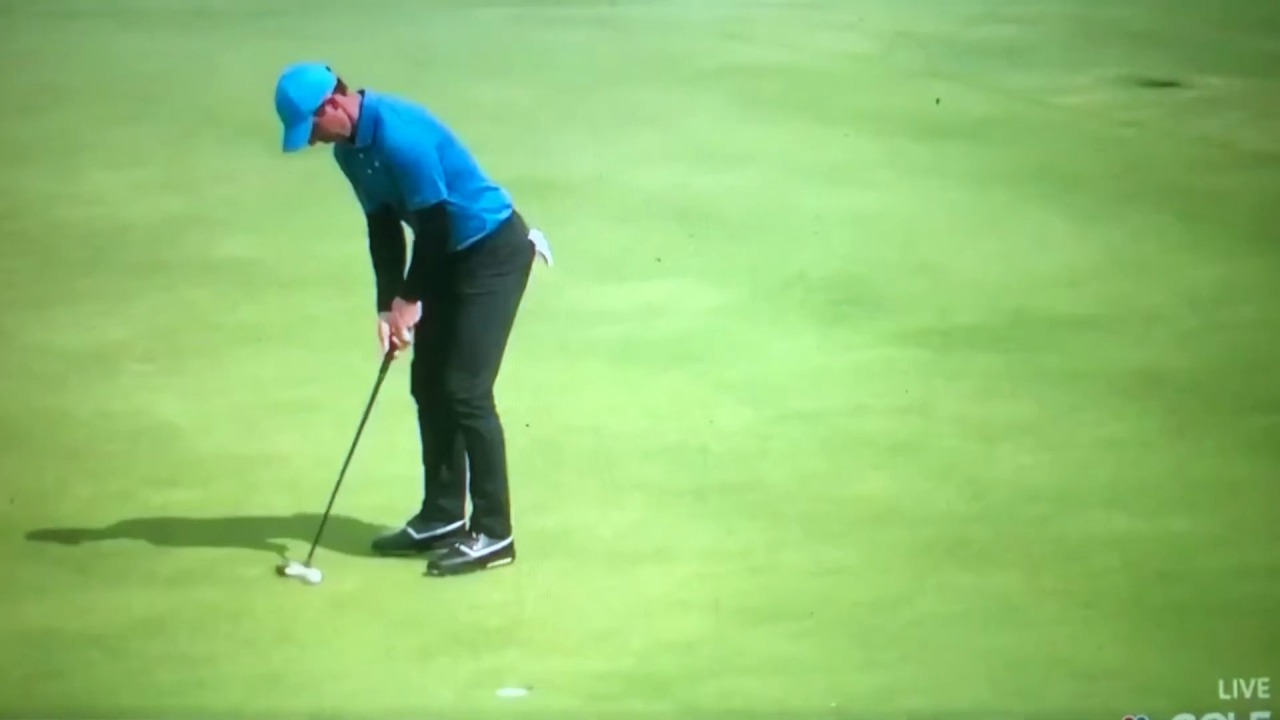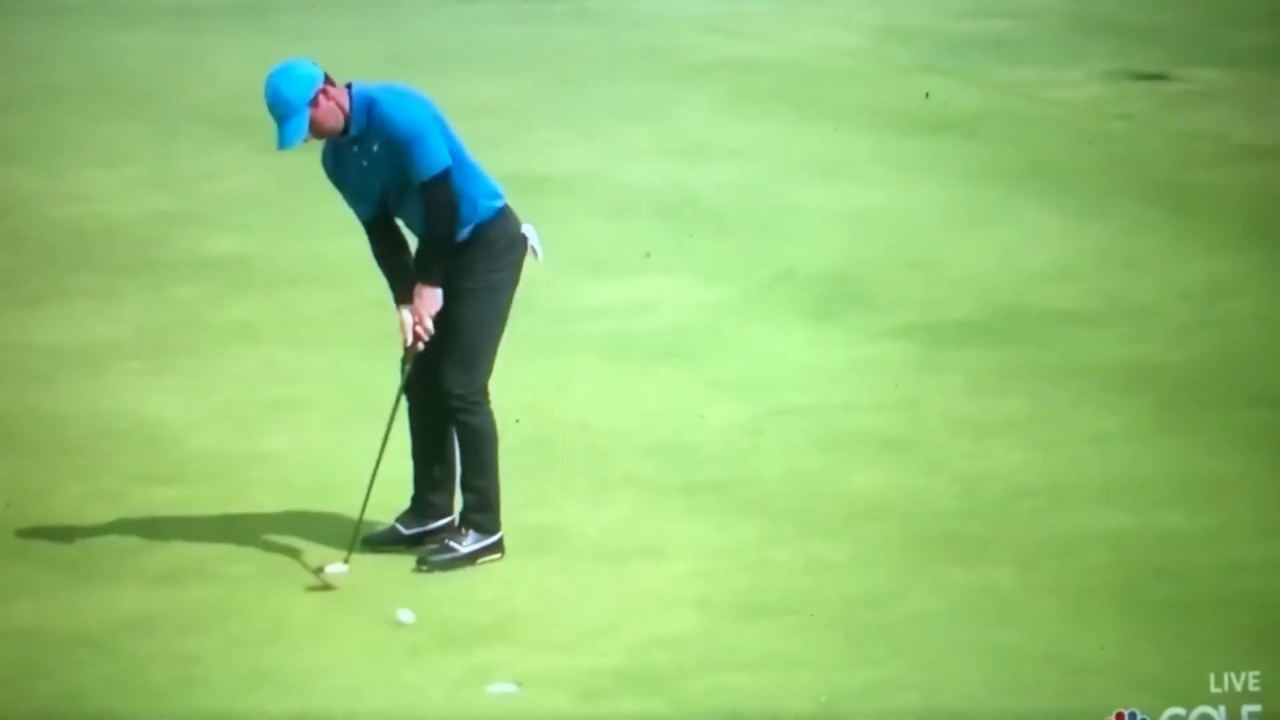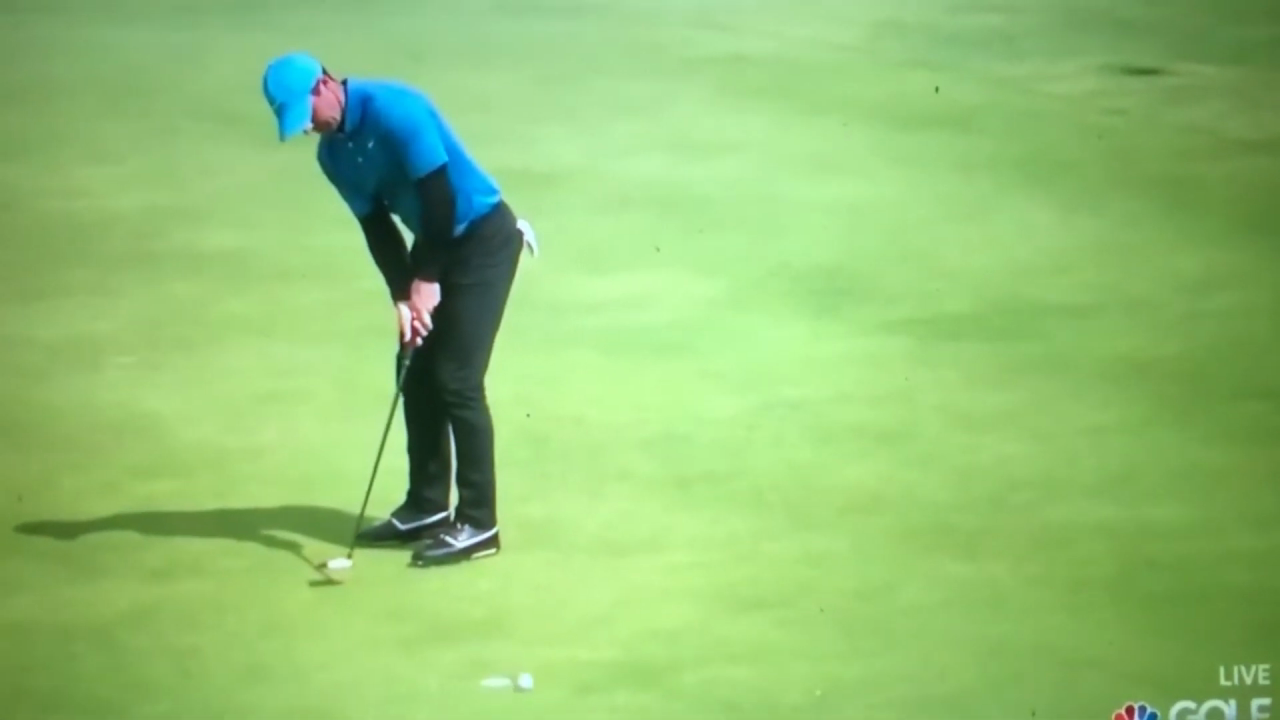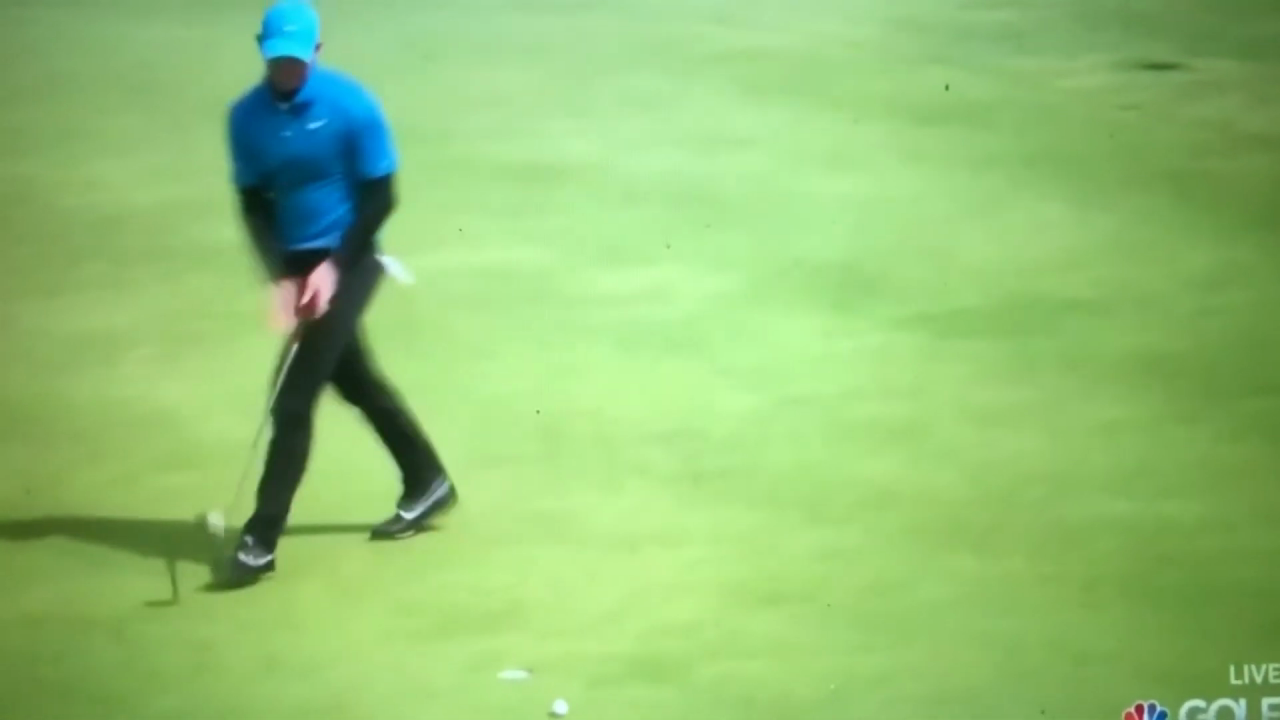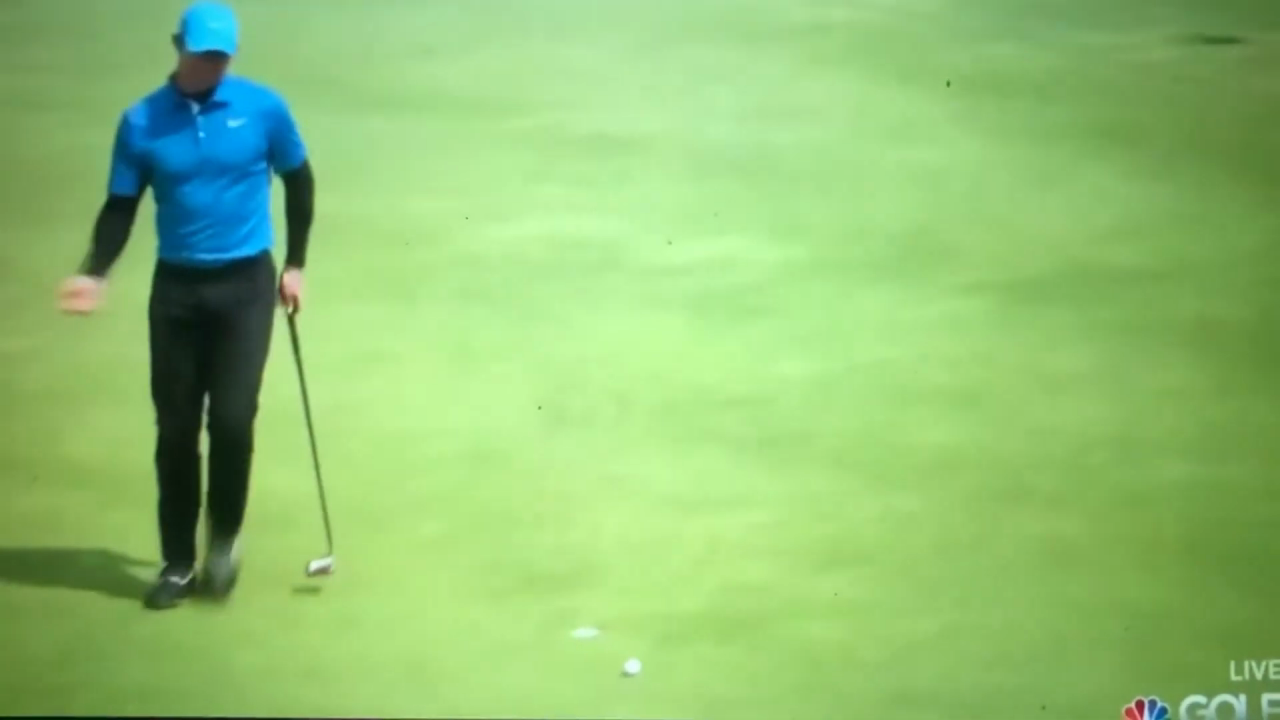
dt=1s
person 1, frame 1
left shoulder: (400, 134)
right shoulder: (348, 150)
left elbow: (433, 221)
right elbow: (383, 227)
left wrist: (409, 299)
right wrist: (387, 305)
left hip: (492, 250)
right hip: (448, 254)
left knee: (464, 390)
right knee: (428, 386)
left ankle: (494, 532)
right ankle: (443, 515)
person 1, frame 2
left shoulder: (396, 110)
right shoulder: (337, 157)
left elbow: (441, 197)
right elbow: (381, 230)
left wrist: (429, 285)
right wrist: (405, 300)
left hip: (487, 242)
right hip: (439, 247)
left knee: (460, 385)
right knee: (421, 381)
left ankle: (482, 528)
right ankle: (432, 511)
person 1, frame 3
left shoulder: (393, 108)
right shoulder: (332, 152)
left elbow: (440, 195)
right elbow: (377, 226)
left wrist: (426, 279)
right wrist: (403, 296)
left hip: (483, 237)
right hip: (435, 245)
left knee: (456, 380)
right knee: (417, 375)
left ankle: (478, 523)
right ankle: (427, 505)
person 1, frame 4
left shoulder: (351, 106)
right shoulder: (245, 115)
left elbow: (380, 196)
right elbow: (256, 206)
left wrist: (332, 267)
right wrist: (279, 279)
left hip: (344, 264)
right hip: (294, 266)
left knee: (295, 397)
right knee: (354, 380)
left ankle: (263, 539)
right ankle: (427, 483)
person 1, frame 5
left shoulder: (263, 108)
right shoulder: (140, 123)
left elbow: (299, 181)
right elbow: (119, 208)
left wrist: (295, 263)
right wrist: (93, 273)
left hip: (245, 285)
right hip: (176, 289)
left knee: (231, 421)
right knee: (176, 430)
left ankle: (225, 537)
right ankle: (179, 561)
